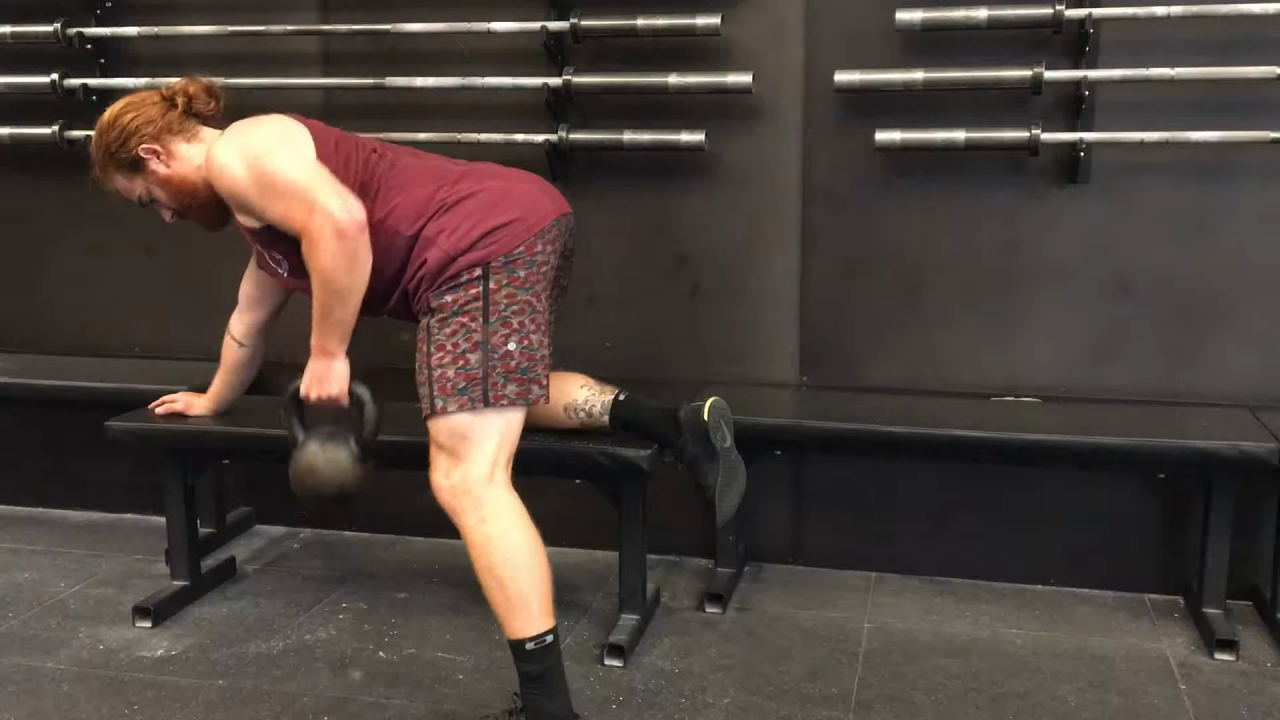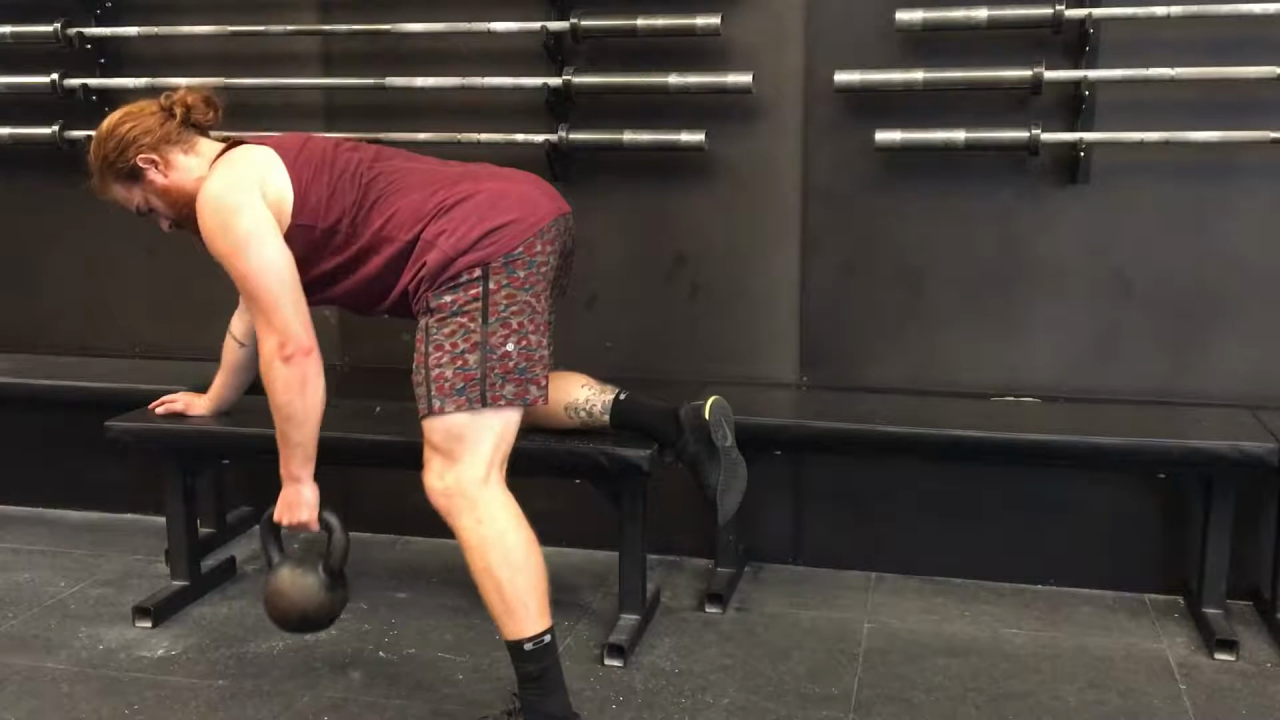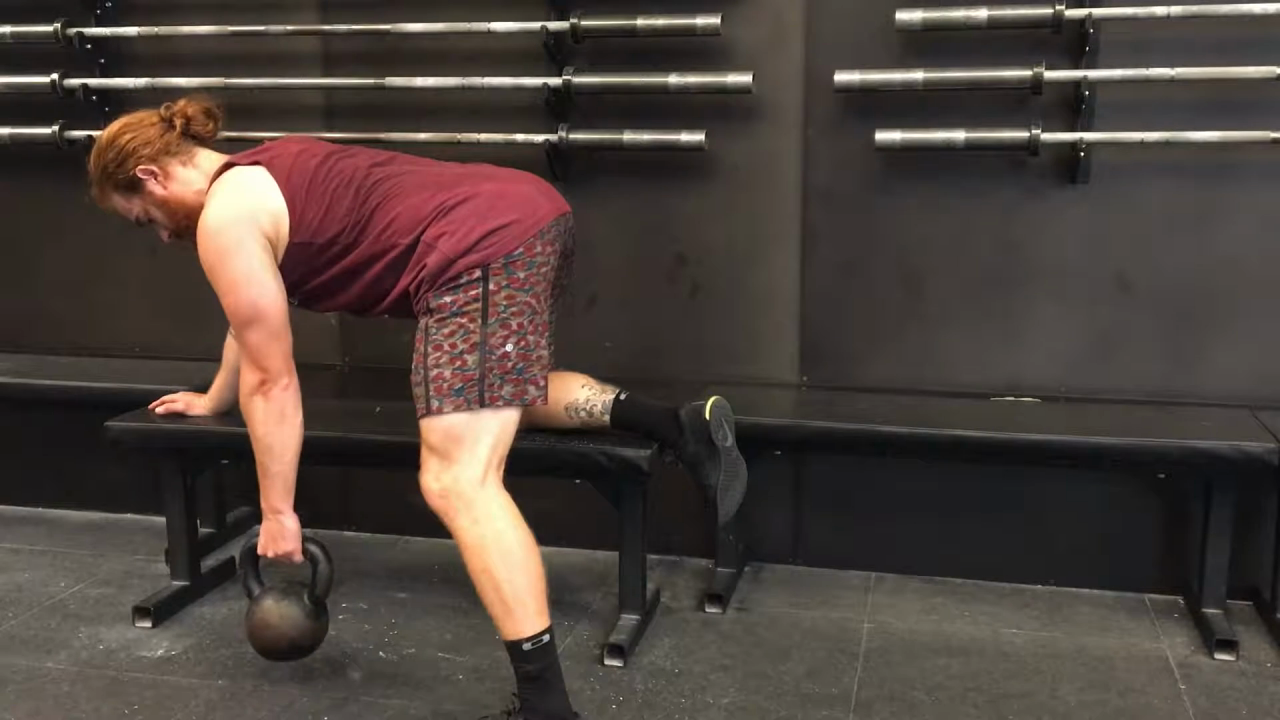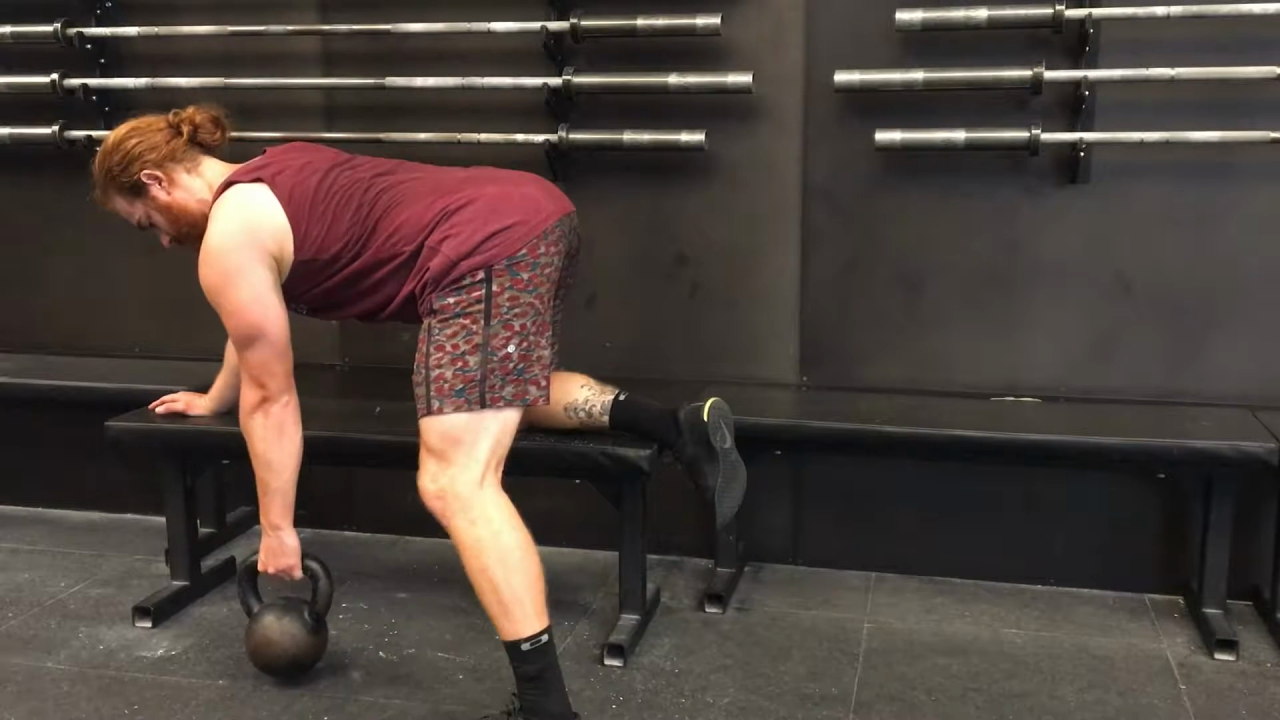
dt=0.5s
person 1, frame 1
left shoulder: (238, 156)
right shoulder: (258, 183)
left elbow: (341, 220)
right elbow: (251, 314)
left wrist: (328, 356)
right wrist: (212, 400)
left hip: (484, 245)
right hip: (525, 214)
left knee: (468, 482)
right knee: (499, 390)
right ankle: (680, 426)
person 1, frame 2
left shoulder: (223, 195)
right shoulder: (263, 168)
left elbow: (292, 350)
right elbow: (257, 316)
left wrist: (297, 482)
right wrist: (213, 400)
left hip: (481, 246)
right hip: (526, 212)
left knee: (462, 484)
right knee: (496, 393)
right ankle: (682, 425)
person 1, frame 3
left shoulder: (226, 218)
right shoulder: (263, 175)
left elbow: (272, 380)
right elbow: (255, 325)
left wrist: (278, 514)
right wrist: (213, 401)
left hip: (481, 249)
right hip: (528, 210)
left knee: (458, 485)
right knee: (498, 392)
right ankle: (681, 426)
person 1, frame 4
left shoulder: (229, 237)
right shoulder: (269, 180)
left elbow: (271, 396)
right elbow: (258, 330)
left wrist: (277, 530)
right wrist: (212, 400)
left hip: (486, 250)
right hip: (532, 211)
left knee: (455, 485)
right knee: (499, 394)
right ankle: (681, 426)
